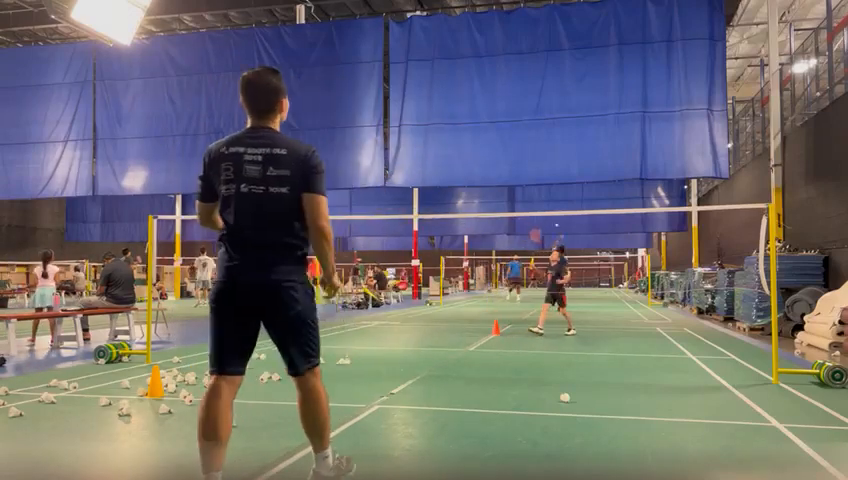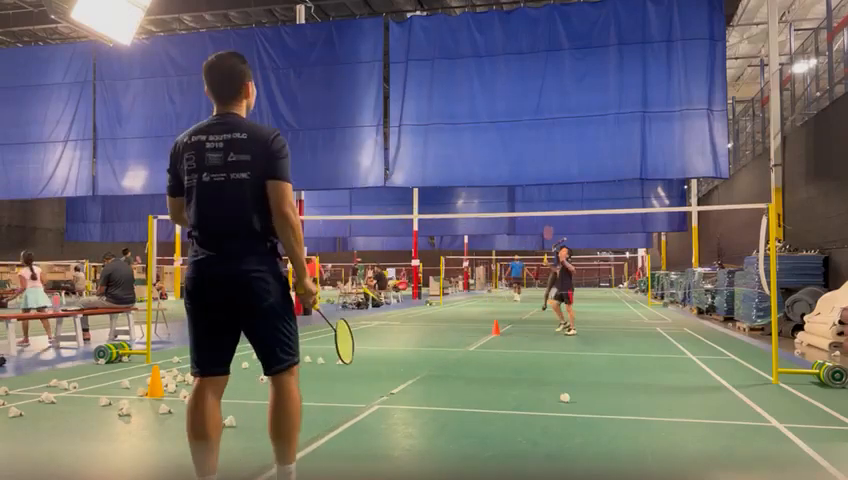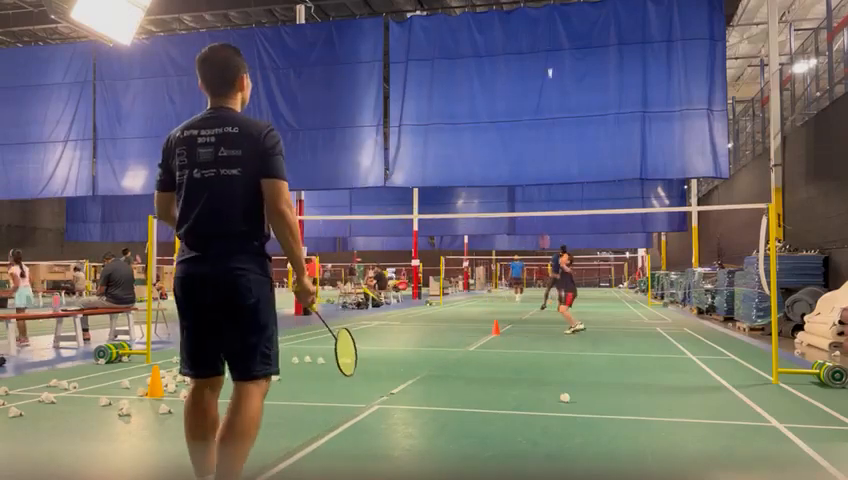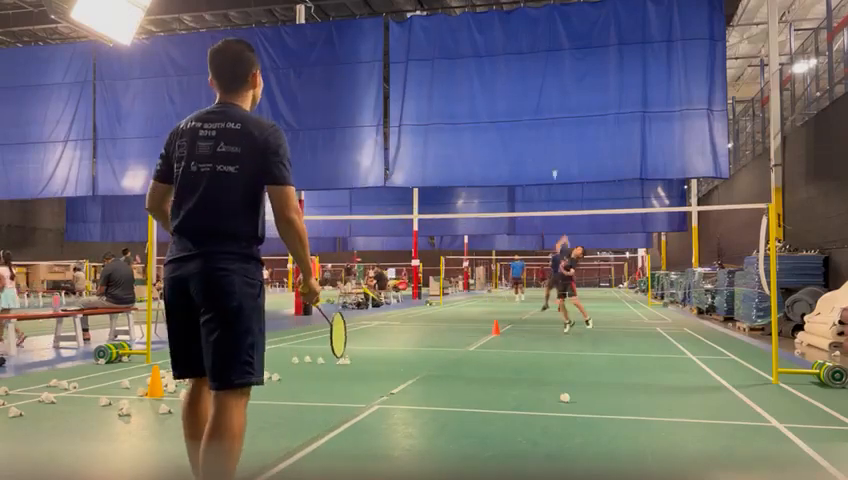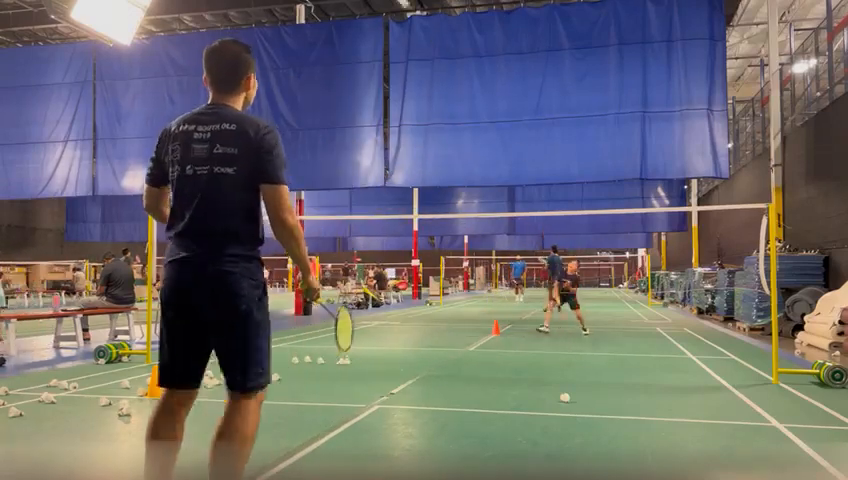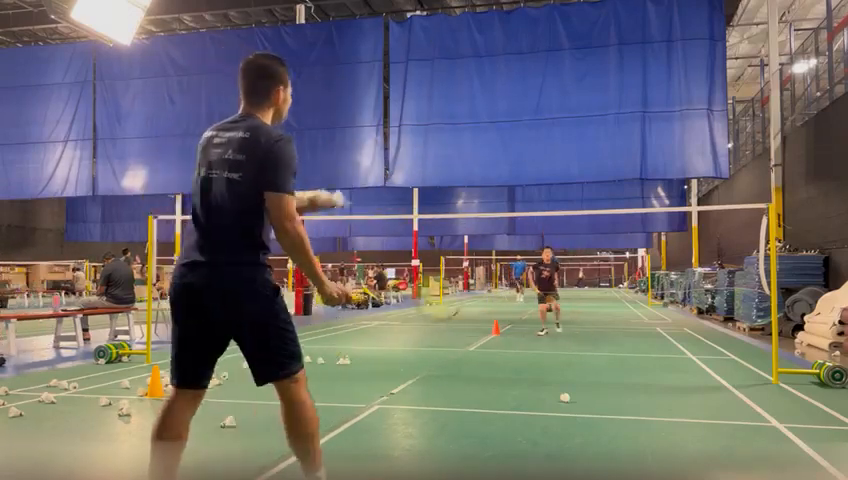
dt=0.3s
person 1, frame 1
left shoulder: (216, 154)
right shoulder: (303, 157)
left elbow: (205, 217)
right elbow: (319, 224)
right wrist: (330, 273)
left hip: (232, 279)
right hip: (284, 278)
left knee: (223, 379)
right knee: (307, 373)
person 1, frame 2
left shoulder: (183, 144)
right shoulder: (267, 140)
left elbow: (177, 213)
right elbow: (285, 212)
right wrist: (302, 275)
left hip: (203, 273)
right hip: (256, 272)
left knee: (209, 381)
right knee: (283, 374)
person 1, frame 3
left shoulder: (177, 139)
right shoulder: (260, 135)
left elbow: (163, 210)
right elbow: (280, 210)
right wrist: (301, 274)
left hip: (191, 271)
right hip: (242, 271)
left knee: (204, 383)
right knee: (250, 384)
person 1, frame 4
left shoulder: (182, 131)
right shoulder: (265, 135)
left elbow: (154, 203)
right elbow: (287, 215)
right wrist: (307, 275)
left hip: (180, 269)
right hip: (232, 272)
left knee: (201, 383)
right knee: (232, 392)
person 1, frame 5
left shoulder: (171, 133)
right shoulder: (259, 135)
left elbow: (153, 206)
right elbow: (281, 215)
right wrist: (306, 273)
left hip: (179, 275)
right hip: (235, 276)
left knee: (178, 393)
right knee: (247, 393)
person 1, frame 6
left shoulder: (210, 137)
right shoulder: (273, 143)
right elbow: (284, 224)
left wrist: (305, 201)
right wrist: (322, 283)
left hip: (190, 277)
right hip: (243, 279)
left knee: (185, 393)
right knee: (292, 382)
